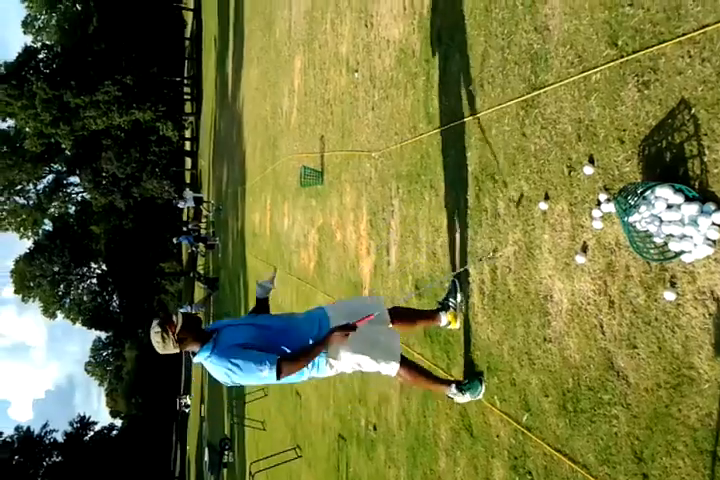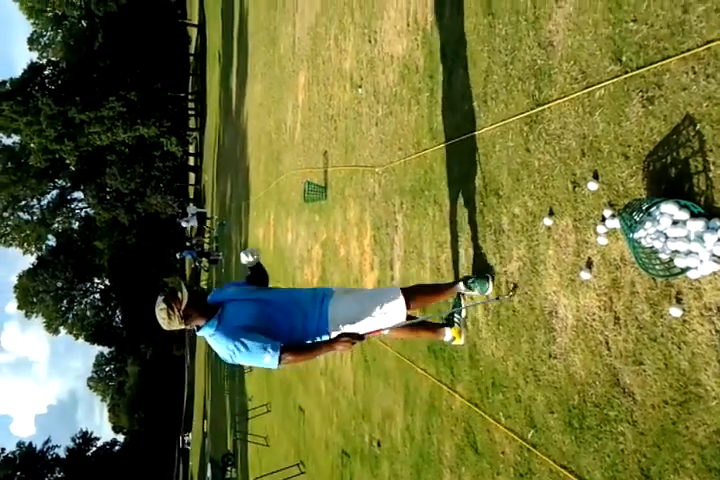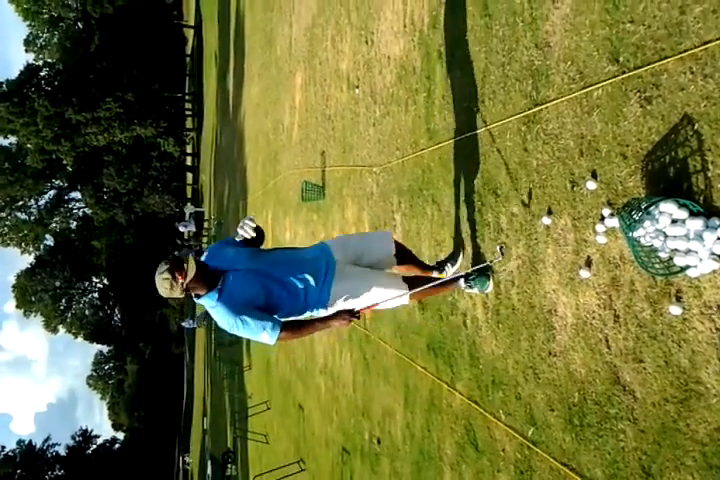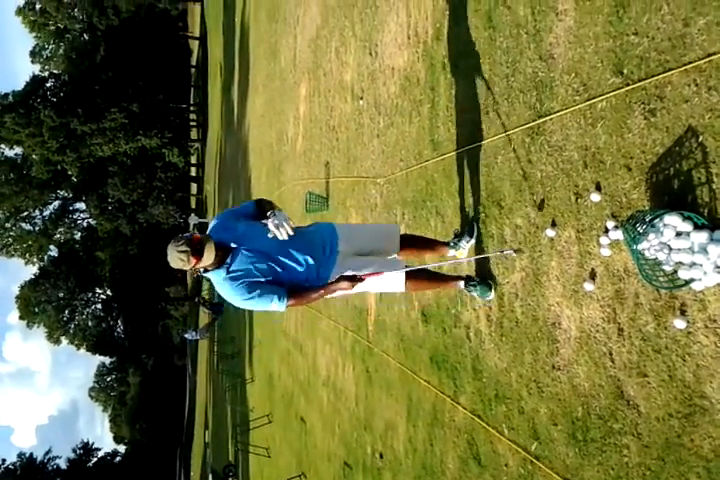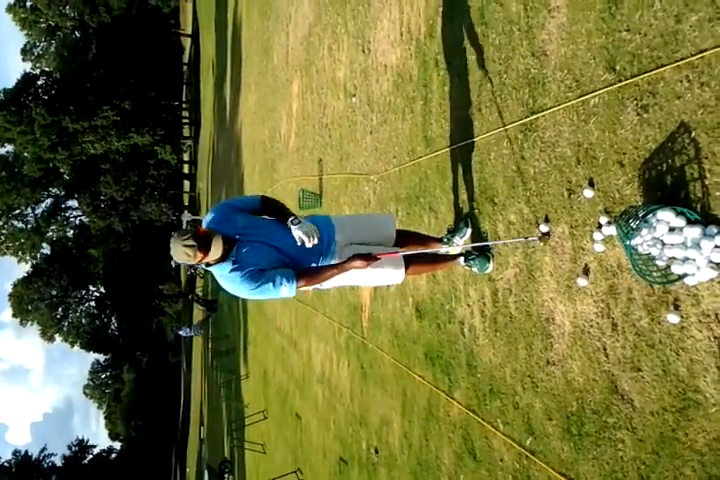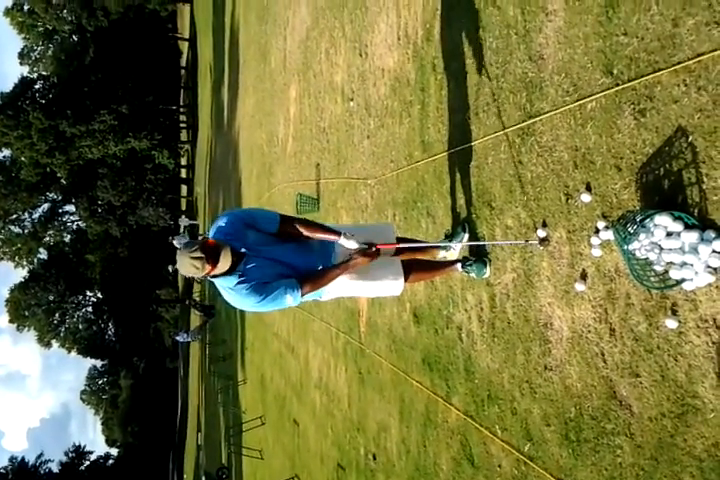
dt=0.5s
person 1, frame 1
left shoulder: (213, 330)
right shoulder: (225, 363)
right elbow: (283, 369)
right wrist: (326, 343)
left hip: (318, 317)
right hip: (323, 354)
left knee: (388, 315)
right knee: (395, 361)
left ankle: (442, 315)
right ankle: (453, 389)
person 1, frame 2
left shoulder: (217, 296)
right shoulder: (228, 342)
left elbow: (258, 285)
right elbow: (283, 356)
right wrist: (331, 345)
left hip: (323, 299)
right hip: (328, 321)
left knee: (393, 316)
right knee: (404, 298)
left ankle: (448, 331)
right ankle: (462, 287)
person 1, frame 3
left shoulder: (213, 256)
right shoulder: (227, 312)
left elbow: (255, 241)
right elbow: (280, 332)
left wrist: (246, 231)
right wrist: (329, 322)
left hip: (324, 256)
right hip: (331, 294)
left knee: (387, 243)
right knee: (407, 289)
left ankle: (436, 271)
right ankle: (462, 282)
person 1, frame 4
left shoulder: (220, 225)
right shoulder: (234, 288)
left elbow: (258, 204)
right elbow: (288, 299)
left wrist: (273, 214)
right wrist: (335, 288)
left hip: (327, 237)
right hip: (330, 274)
left knee: (400, 241)
right knee: (404, 277)
left ankle: (452, 248)
right ankle: (462, 283)
person 1, frame 5
left shoulder: (219, 216)
right shoulder: (241, 280)
left elbow: (265, 202)
right elbow: (299, 282)
left wrist: (292, 219)
right wrist: (350, 265)
left hip: (323, 229)
right hip: (328, 263)
left knee: (394, 235)
right knee: (403, 264)
left ankle: (445, 243)
right ankle: (461, 259)
person 1, frame 6
left shoulder: (226, 224)
right shoulder: (246, 295)
left elbow: (290, 225)
right elbow: (304, 288)
left wrist: (340, 237)
right wrist: (352, 264)
left hip: (325, 243)
right hip: (329, 276)
left knee: (391, 244)
right knee: (403, 273)
left ankle: (443, 250)
right ankle: (459, 266)
